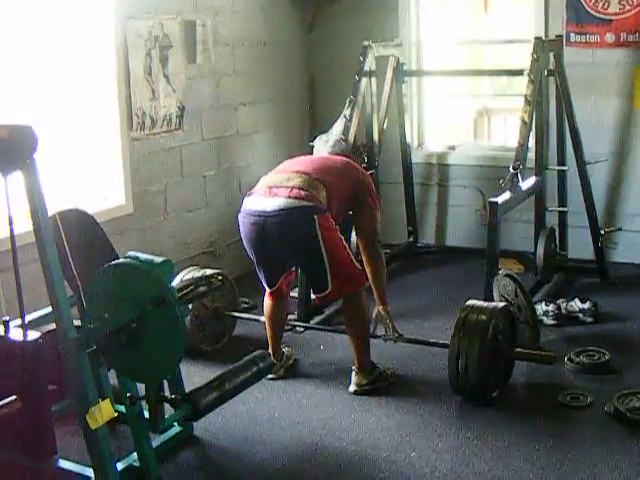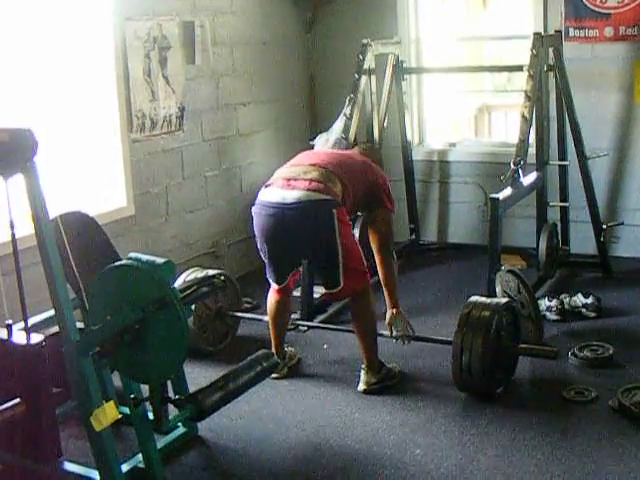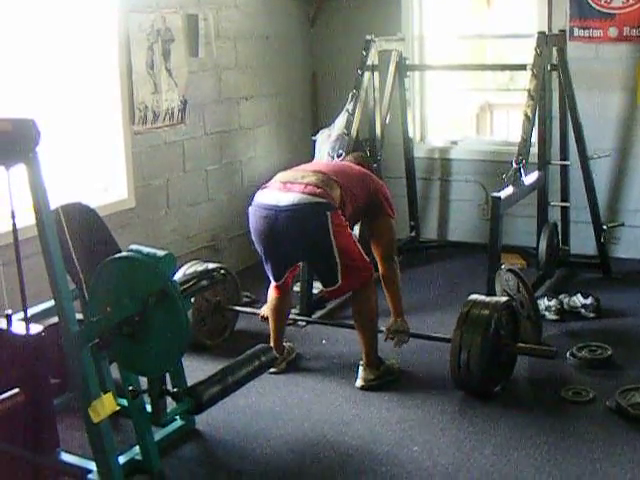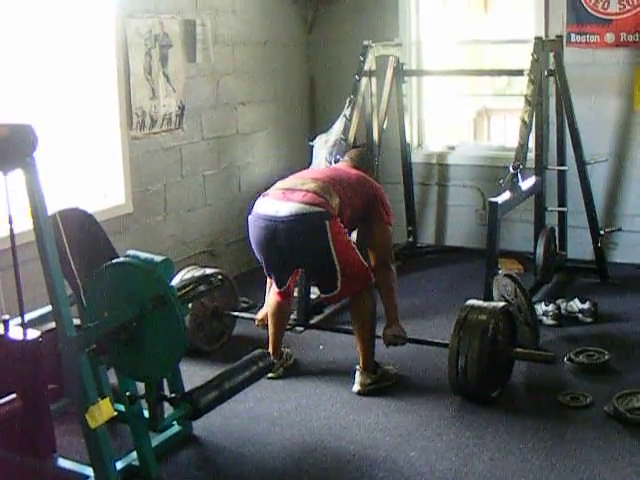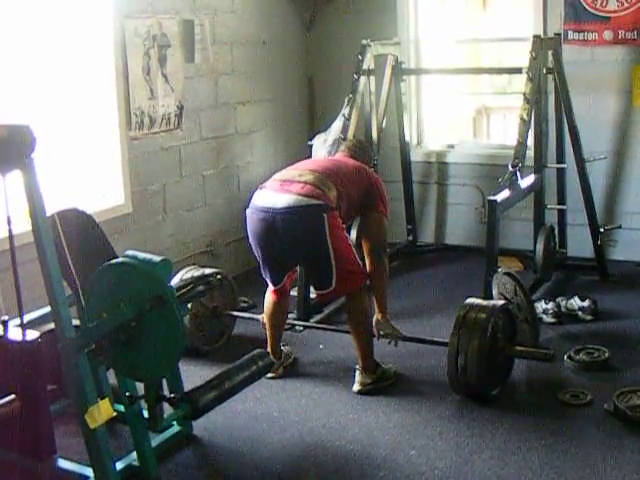
dt=1s
person 1, frame 1
left shoulder: (292, 163)
right shoulder: (357, 175)
right elbow: (371, 246)
right wrist: (382, 304)
left hip: (250, 214)
right hip: (299, 213)
left knee: (274, 286)
right knee: (351, 287)
left ankle: (276, 360)
right ankle: (364, 373)
person 1, frame 2
left shoulder: (307, 157)
right shoulder: (375, 176)
right elbow: (383, 248)
right wrist: (394, 308)
left hip: (266, 205)
right hip: (316, 206)
left knee: (280, 284)
right knee: (358, 287)
left ankle: (279, 359)
right ankle: (373, 372)
person 1, frame 3
left shoulder: (310, 169)
right shoulder: (373, 185)
right elbow: (387, 258)
left wrist: (271, 303)
right wrist: (398, 317)
left hip: (261, 208)
right hip: (310, 212)
left knee: (280, 279)
right knee: (362, 282)
left ankle: (277, 353)
right ankle: (371, 368)
person 1, frame 4
left shoulder: (310, 174)
right shoulder: (371, 189)
right elbow: (383, 261)
left wrist: (268, 303)
right wrist: (393, 321)
left hip: (260, 218)
right hip: (309, 220)
left knee: (281, 284)
right knee: (360, 288)
left ankle: (274, 358)
right ankle: (368, 373)
person 1, frame 5
left shoulder: (307, 165)
right shoulder: (369, 179)
right elbow: (375, 253)
right wrist: (382, 314)
left hip: (258, 210)
right hip: (306, 213)
left knee: (277, 284)
right knee: (354, 286)
left ankle: (274, 357)
right ankle: (368, 372)
